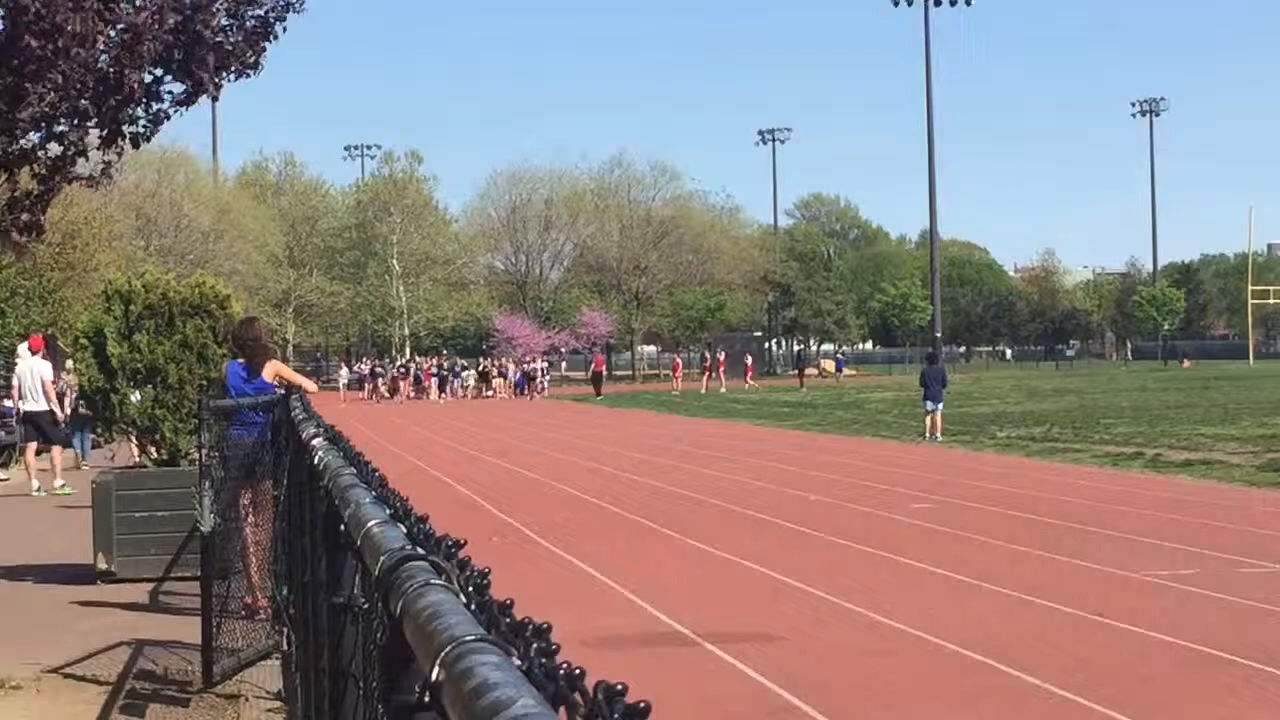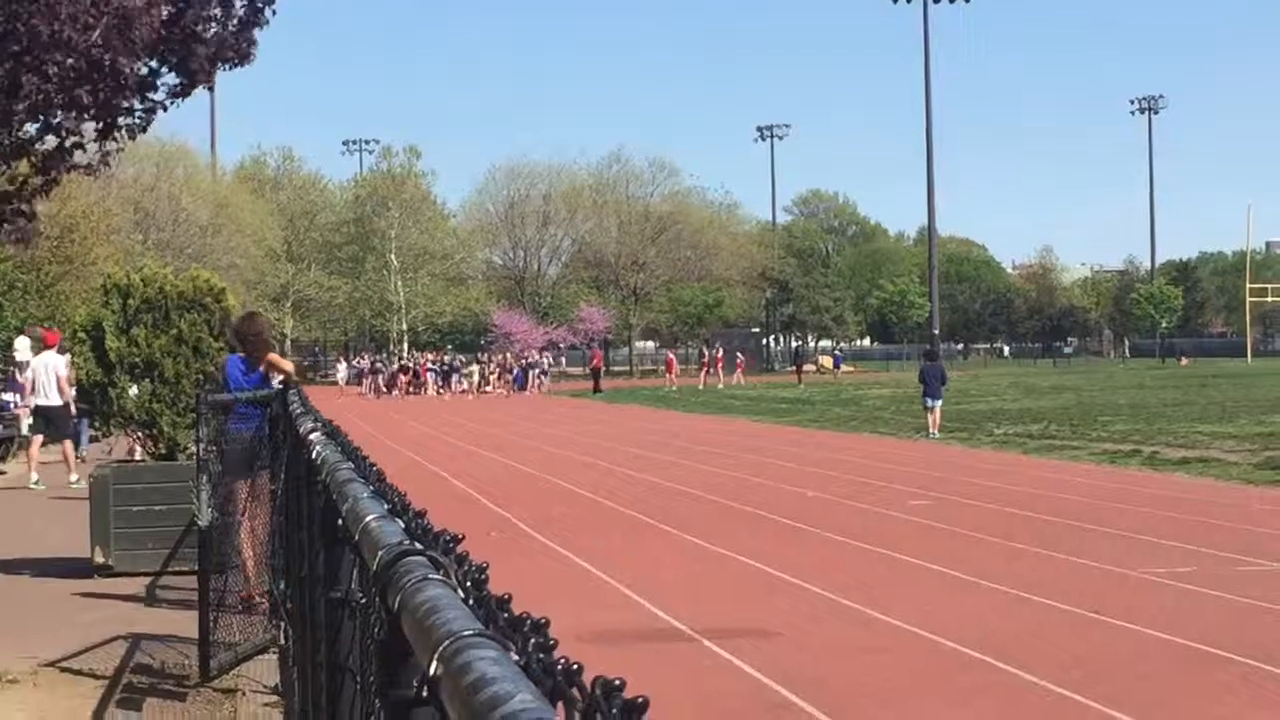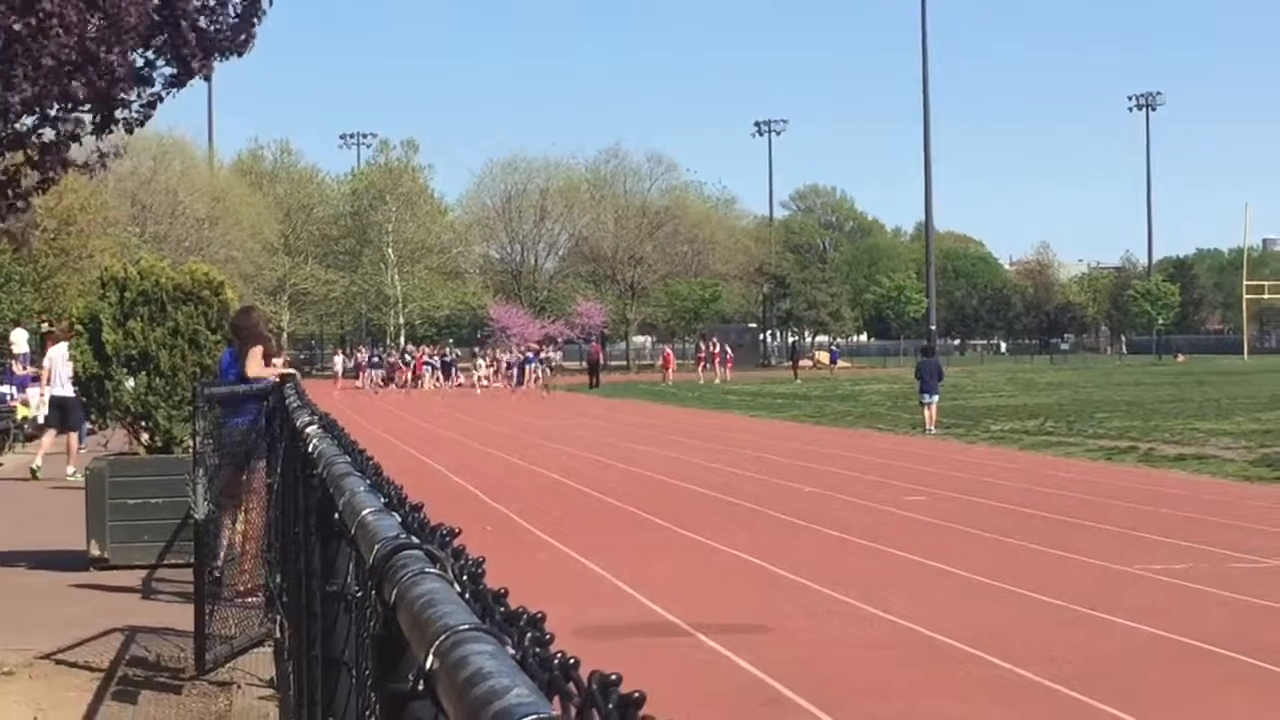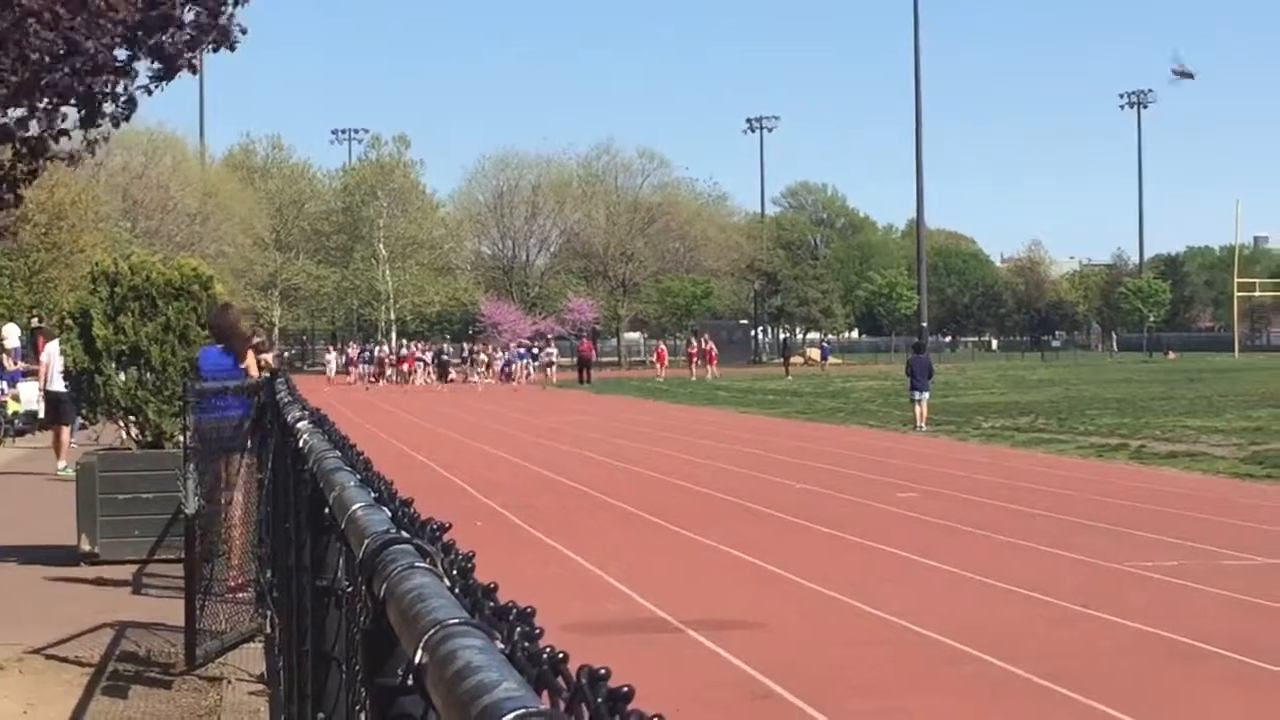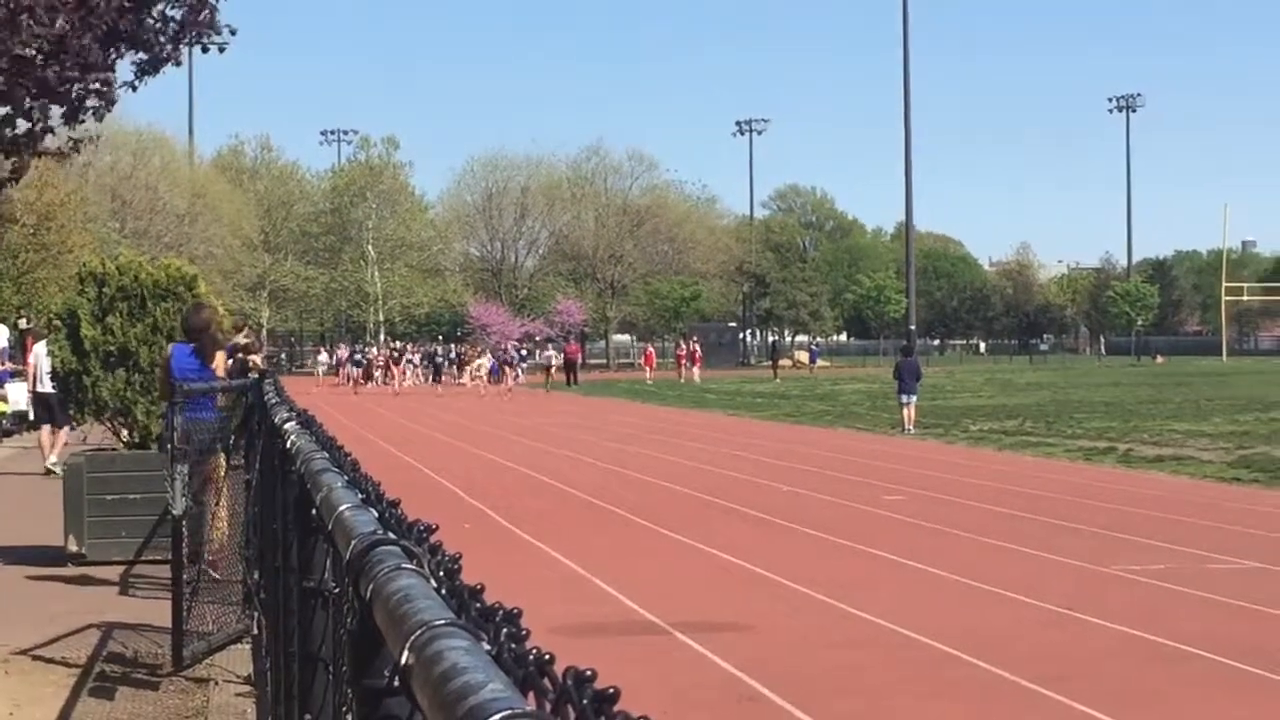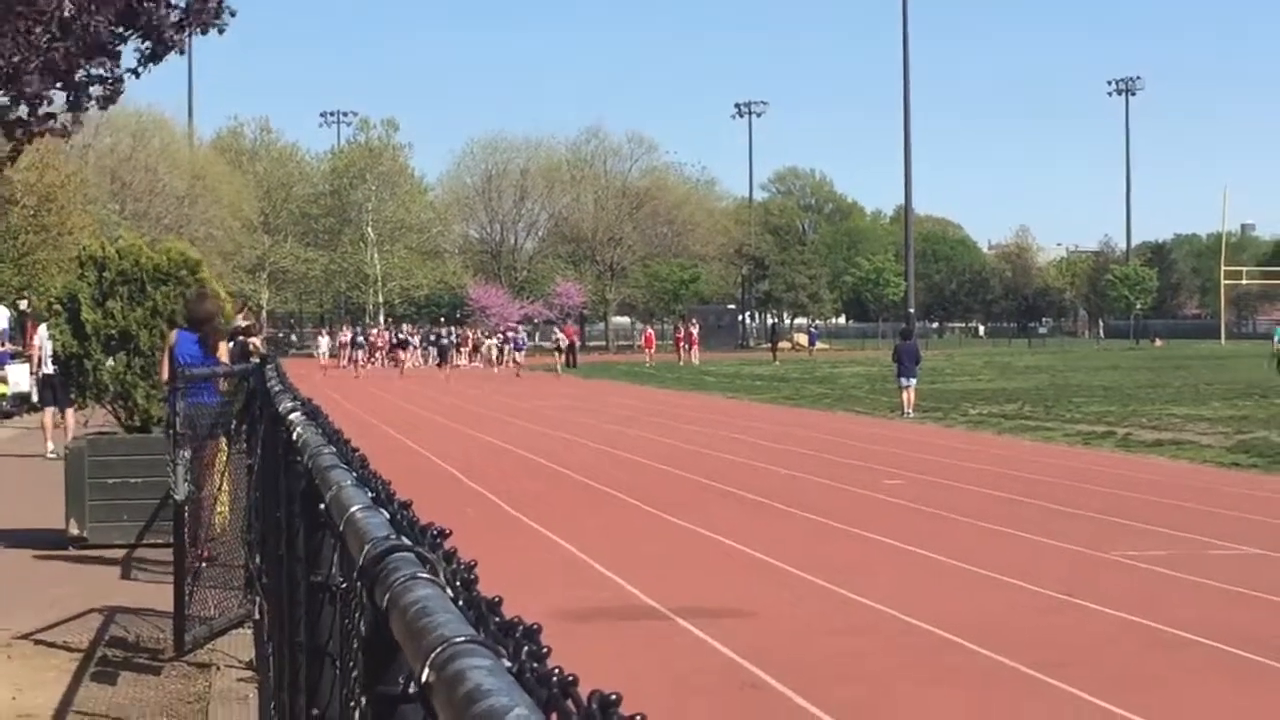
dt=0.4s
person 1, frame 1
left shoulder: (228, 368)
right shoulder: (271, 366)
right elbow: (312, 388)
right wrist: (284, 383)
left hip: (236, 443)
right hip: (264, 442)
left knee: (246, 521)
right knee: (264, 520)
left ankle: (255, 596)
right ankle: (258, 595)
person 1, frame 2
left shoulder: (228, 362)
right shoulder: (266, 359)
right elbow: (289, 368)
right wrist: (281, 377)
left hip: (234, 437)
right hip: (261, 436)
left knee: (239, 514)
right knee: (260, 513)
left ankle: (251, 588)
right ankle: (256, 587)
person 1, frame 3
left shoulder: (226, 355)
right shoulder: (256, 349)
right elbow: (251, 372)
right wrist: (280, 370)
left hip: (229, 429)
right hip: (254, 428)
left knee: (228, 500)
right knee: (255, 505)
left ankle: (221, 560)
right ankle: (246, 581)
person 1, frame 4
left shoulder: (203, 354)
right shoulder: (245, 353)
left hip: (206, 425)
right hip: (235, 425)
left knee: (214, 495)
right knee: (238, 499)
right ankle: (236, 576)
person 1, frame 5
left shoulder: (172, 351)
right shoulder: (216, 354)
left elbow: (162, 392)
right elbow: (221, 395)
left hip: (180, 424)
right hip: (209, 425)
right knee: (214, 493)
left ankle: (188, 560)
right ankle: (210, 552)
person 1, frame 6
left shoulder: (175, 337)
right shoulder: (218, 343)
left elbow: (165, 378)
right elbow: (224, 383)
left hip: (183, 409)
right hip: (210, 410)
right knee: (205, 479)
left ankle: (187, 542)
right ankle: (199, 545)
